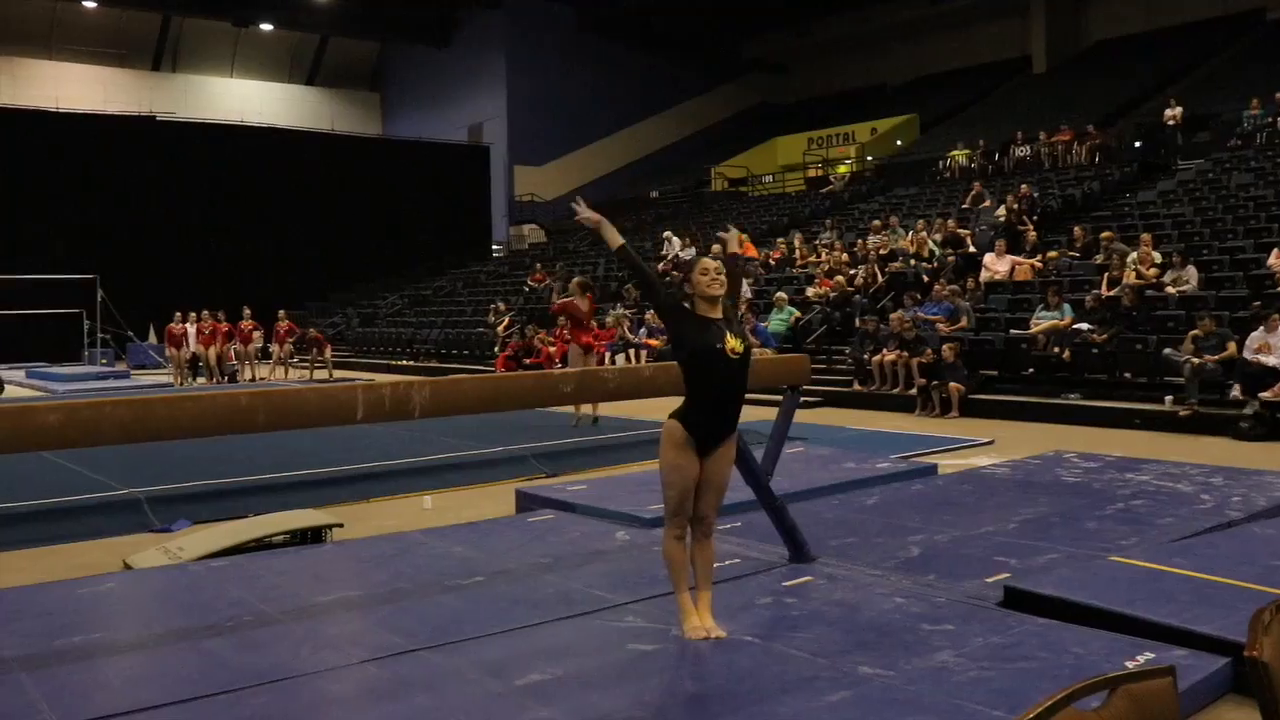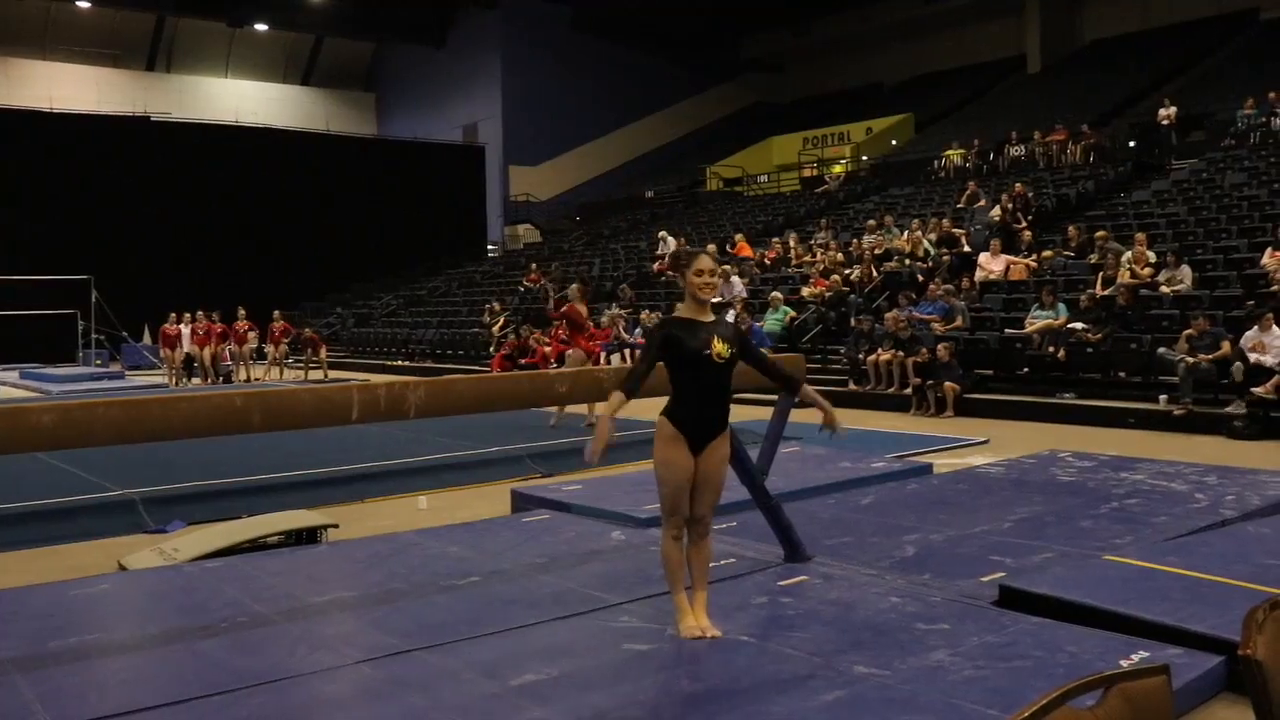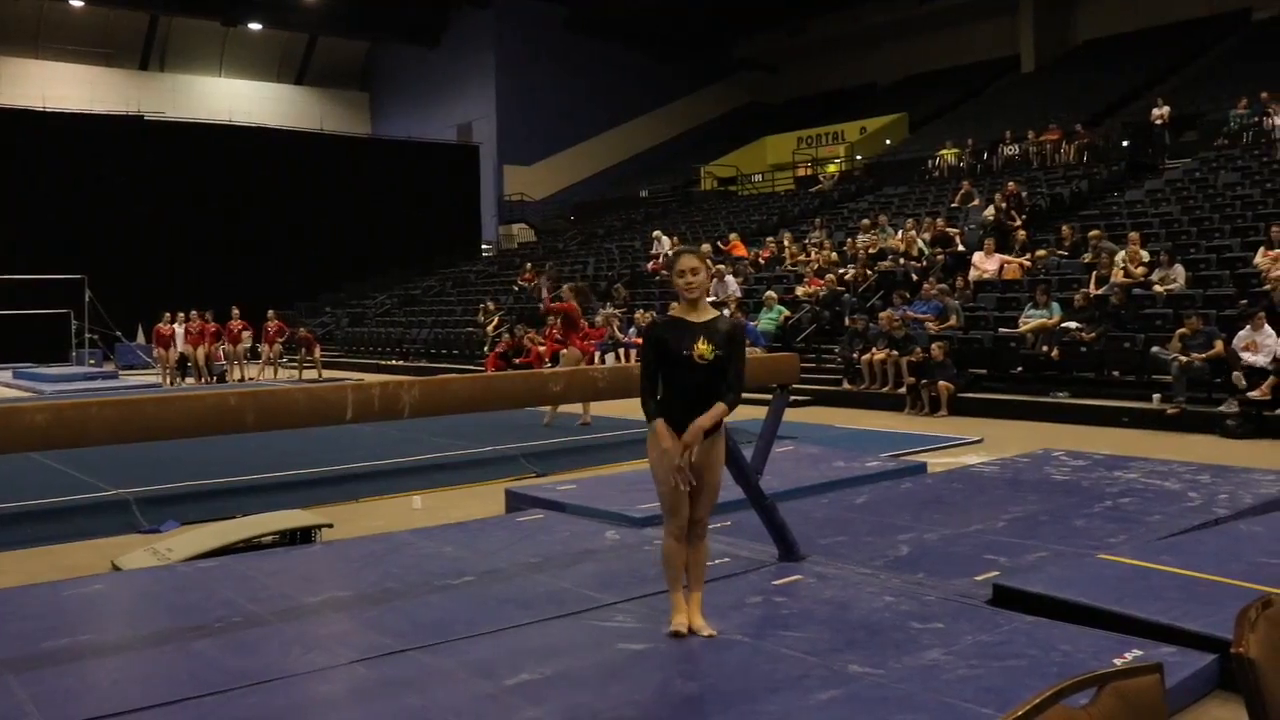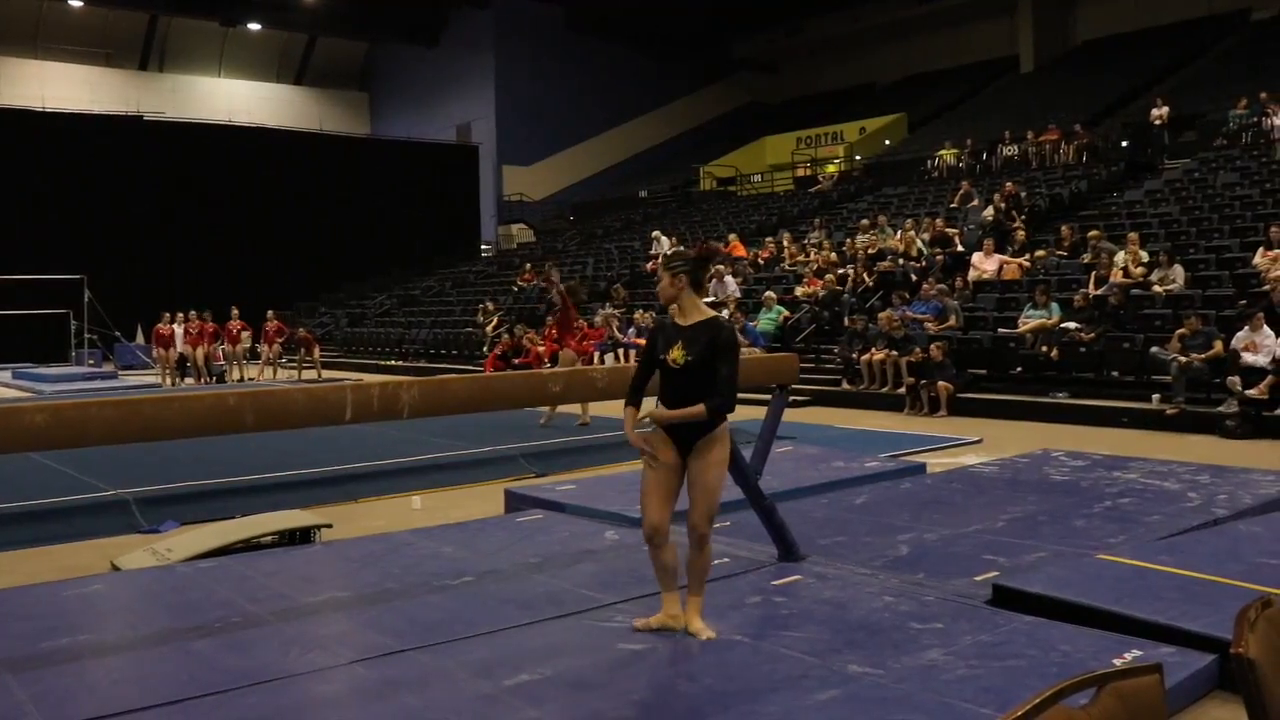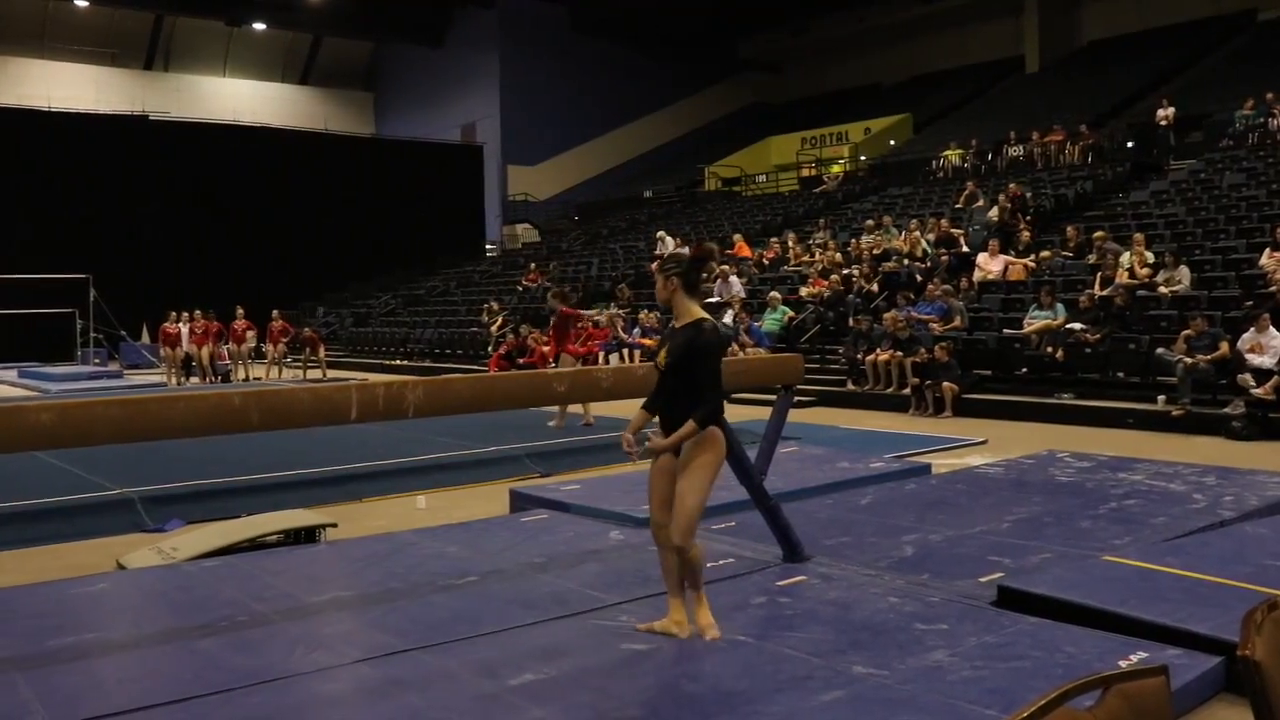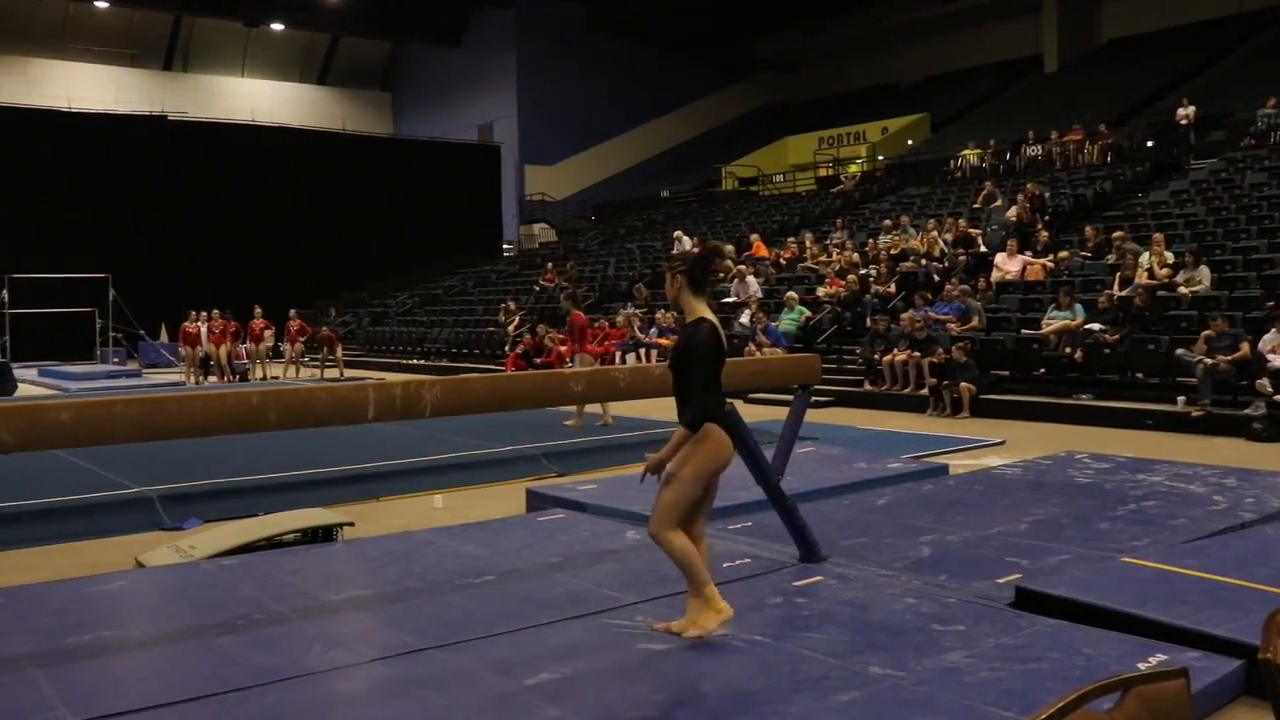
dt=0.2s
person 1, frame 1
left shoulder: (732, 315)
right shoulder: (684, 317)
left elbow: (735, 272)
right elbow: (643, 273)
left wrist: (732, 244)
right wrist: (604, 226)
left hip: (723, 436)
right hip: (686, 433)
left knee: (705, 526)
right knee: (678, 525)
left ankle: (705, 608)
right ankle: (688, 608)
person 1, frame 2
left shoulder: (729, 329)
right shoulder: (672, 329)
left elbow: (769, 370)
right elbow: (639, 372)
left wrist: (819, 403)
right wrist: (607, 417)
left hip: (715, 434)
right hip: (677, 432)
left knee: (700, 526)
right knee: (675, 525)
left ankle: (700, 608)
right ankle: (683, 610)
person 1, frame 3
left shoulder: (729, 328)
right shoulder: (660, 328)
left elbow: (734, 391)
right elbow: (648, 391)
left wrist: (704, 423)
right wrist: (665, 444)
left hip: (712, 436)
right hip: (670, 434)
left knee: (699, 527)
right knee: (677, 526)
left ankle: (695, 608)
right ankle: (678, 607)
person 1, frame 4
left shoulder: (719, 330)
right shoulder: (662, 330)
left elbow: (726, 399)
right elbow: (637, 385)
left wrist: (672, 414)
right wrist: (631, 427)
left hip: (709, 439)
right hip: (665, 439)
left knee: (700, 531)
right knee: (653, 527)
left ankle: (693, 611)
right ankle: (670, 610)
person 1, frame 5
left shoulder: (705, 333)
right shoulder: (674, 331)
left elbow: (712, 406)
left wrist: (670, 443)
right wrist: (633, 427)
left hip: (701, 442)
right hip: (672, 443)
left knee: (681, 536)
right knee: (661, 530)
left ankle: (700, 605)
right ankle: (676, 616)
person 1, frame 6
left shoulder: (699, 333)
right shoulder: (699, 328)
left elbow: (700, 405)
left wrist: (664, 455)
right wrist: (671, 450)
left hip: (707, 439)
right hip: (701, 438)
left knee: (661, 527)
right knee: (691, 529)
left ankle: (714, 603)
right ankle: (695, 614)
